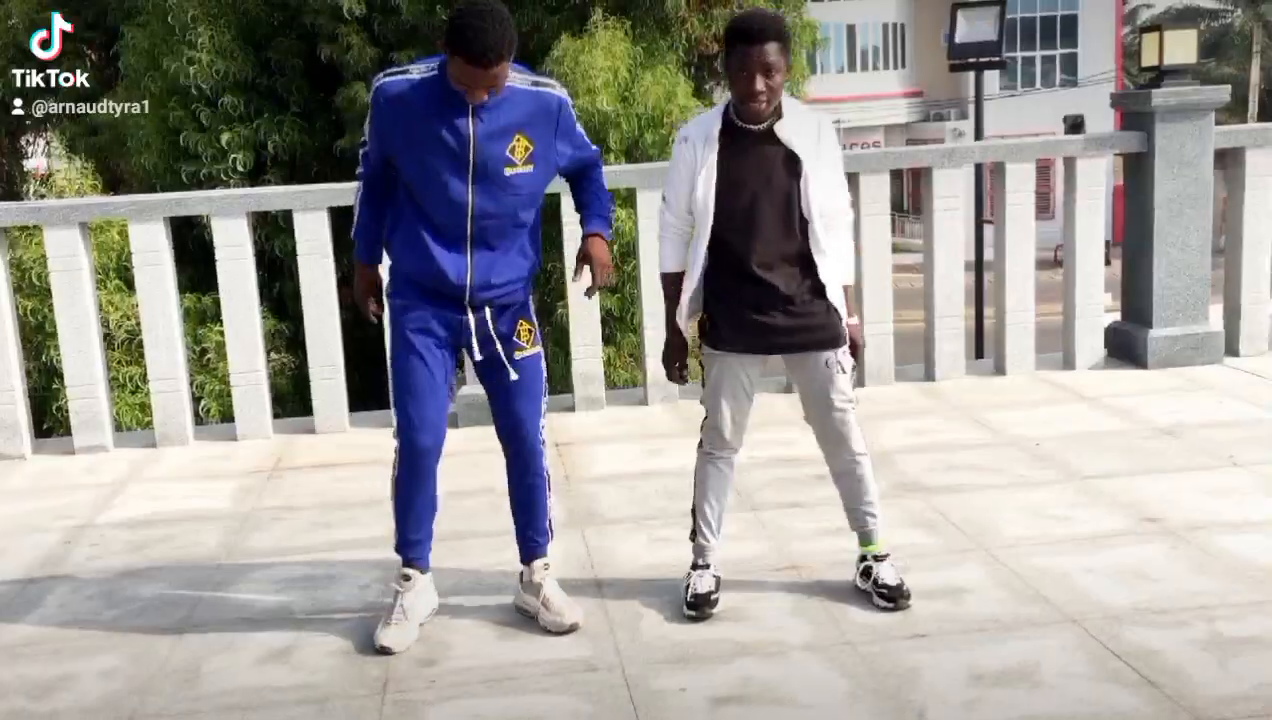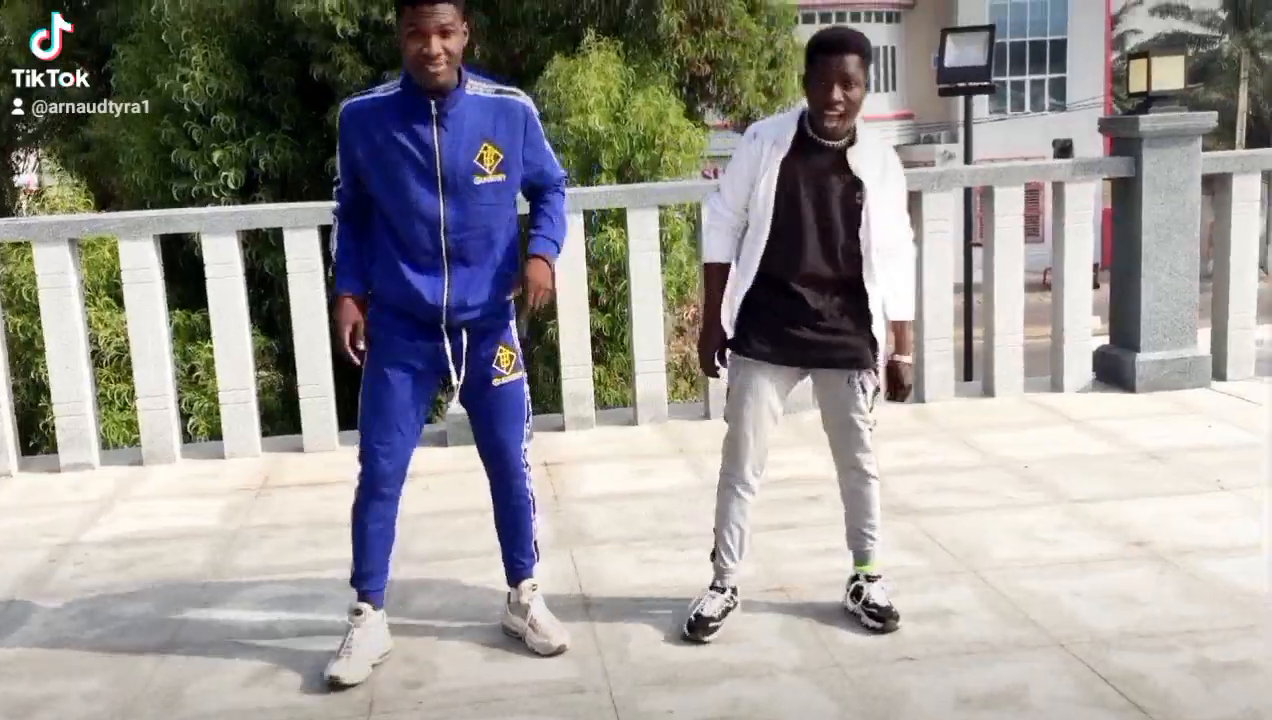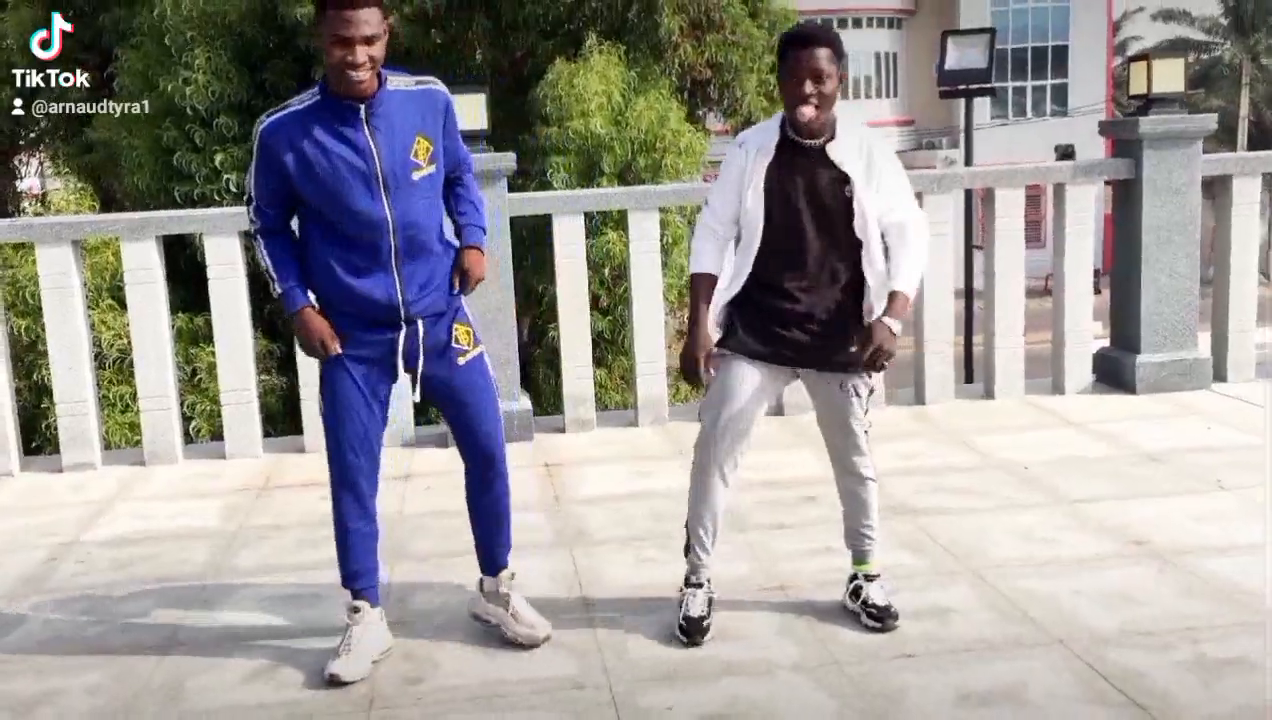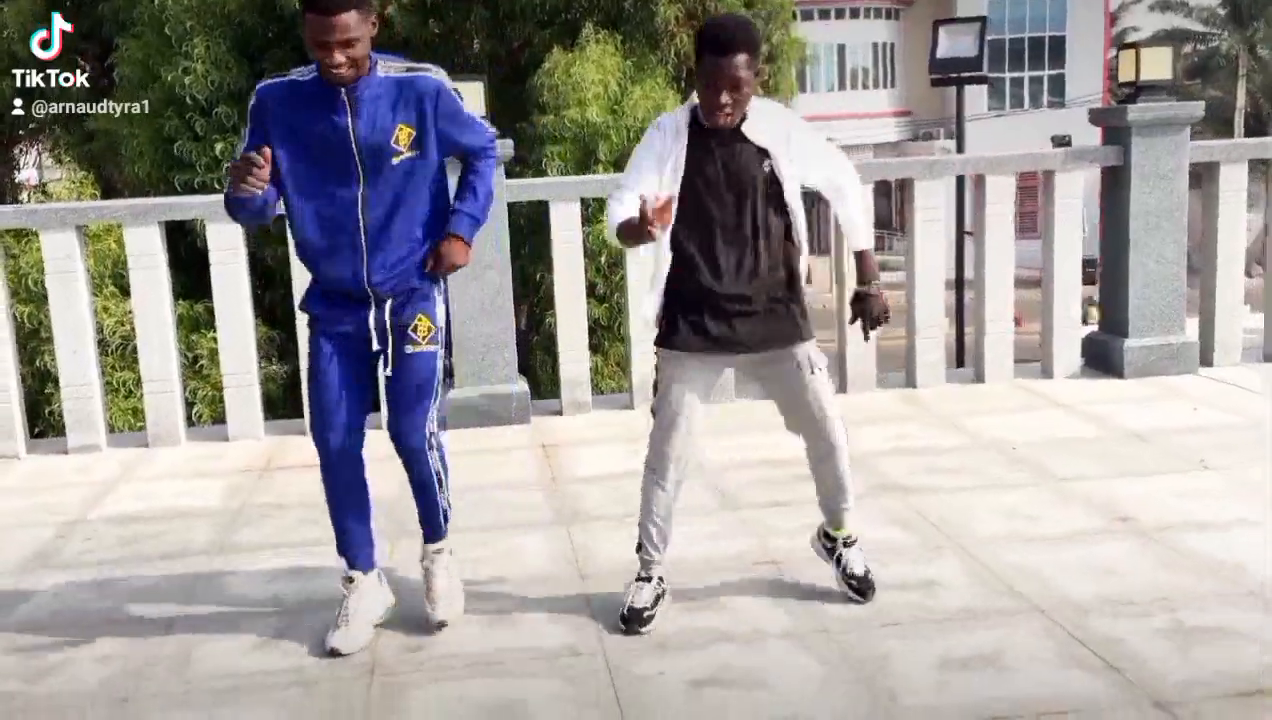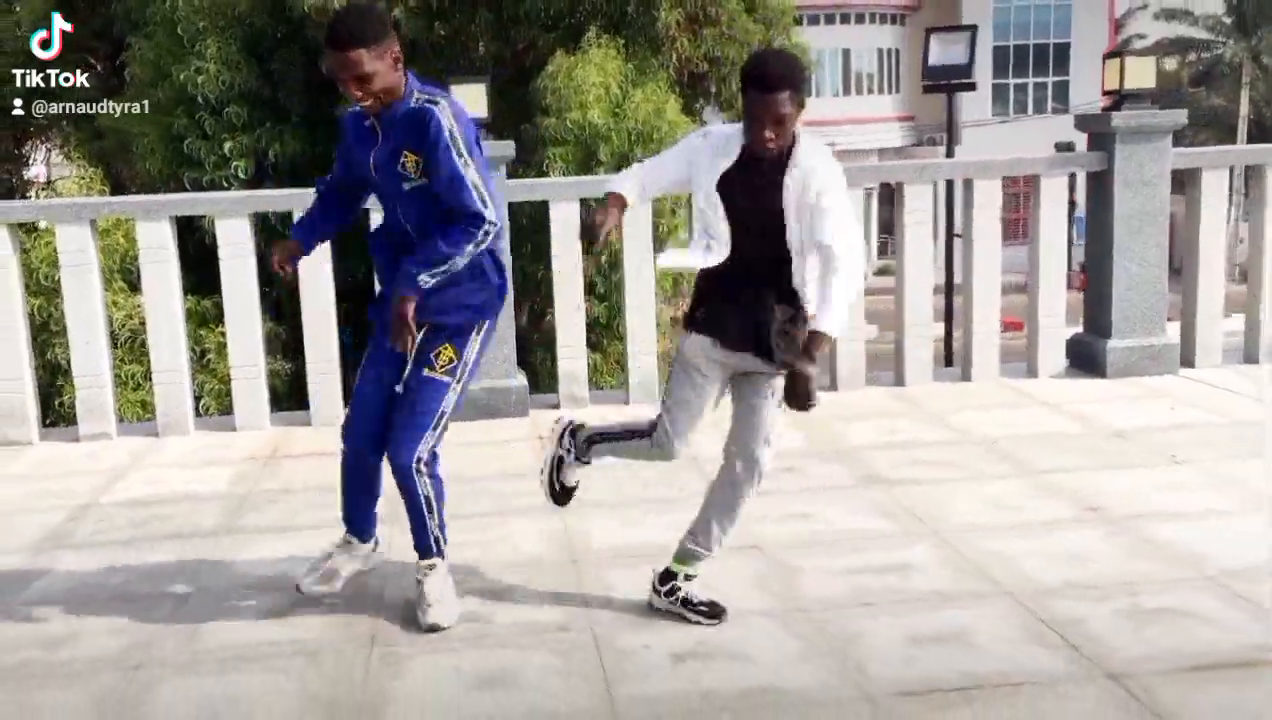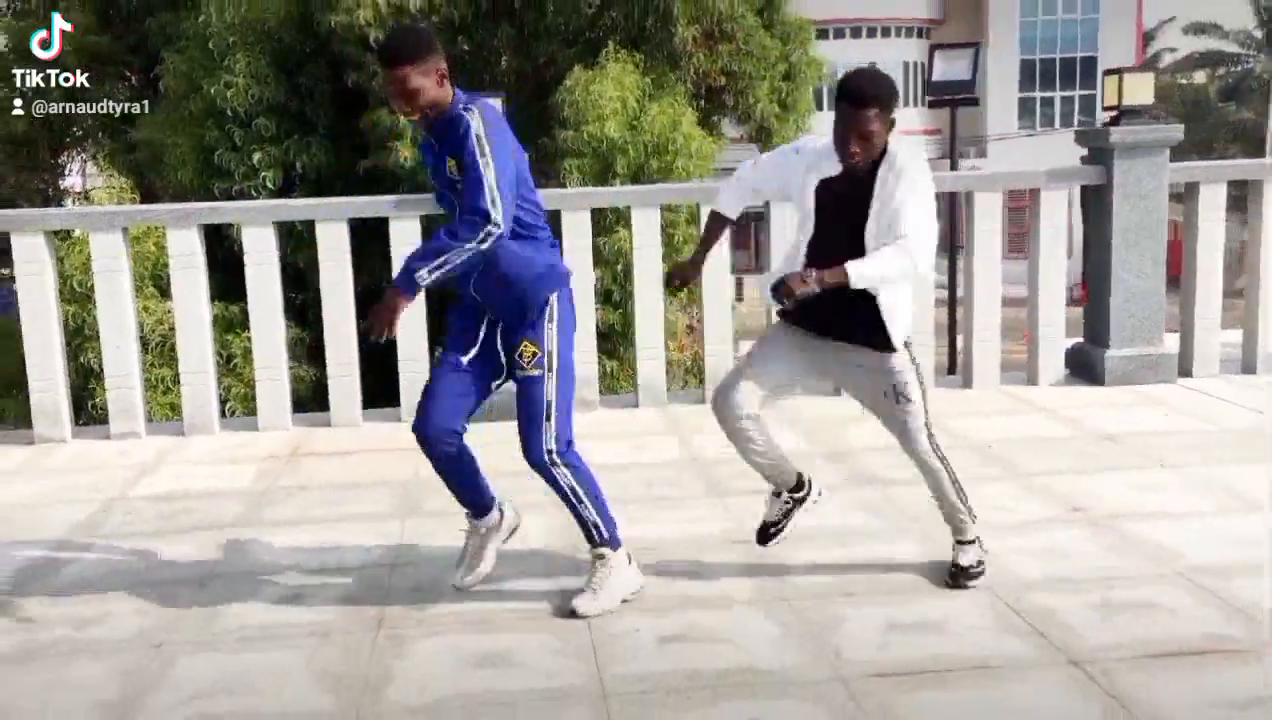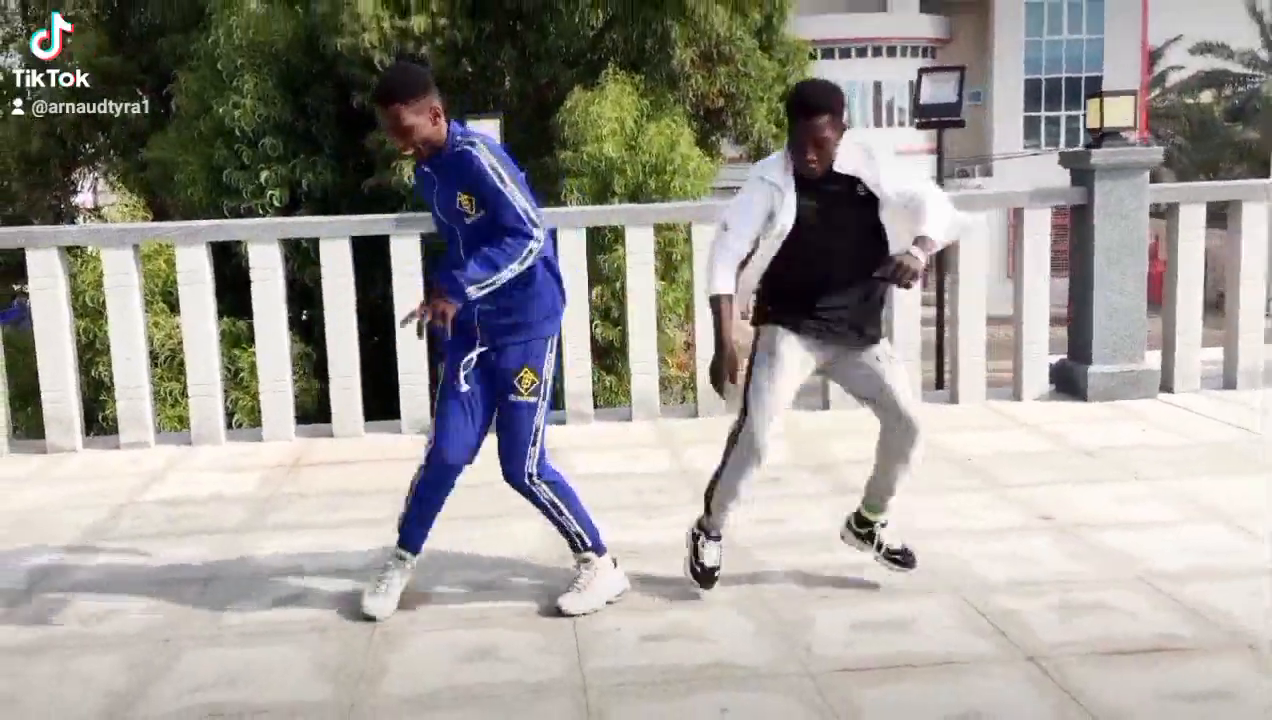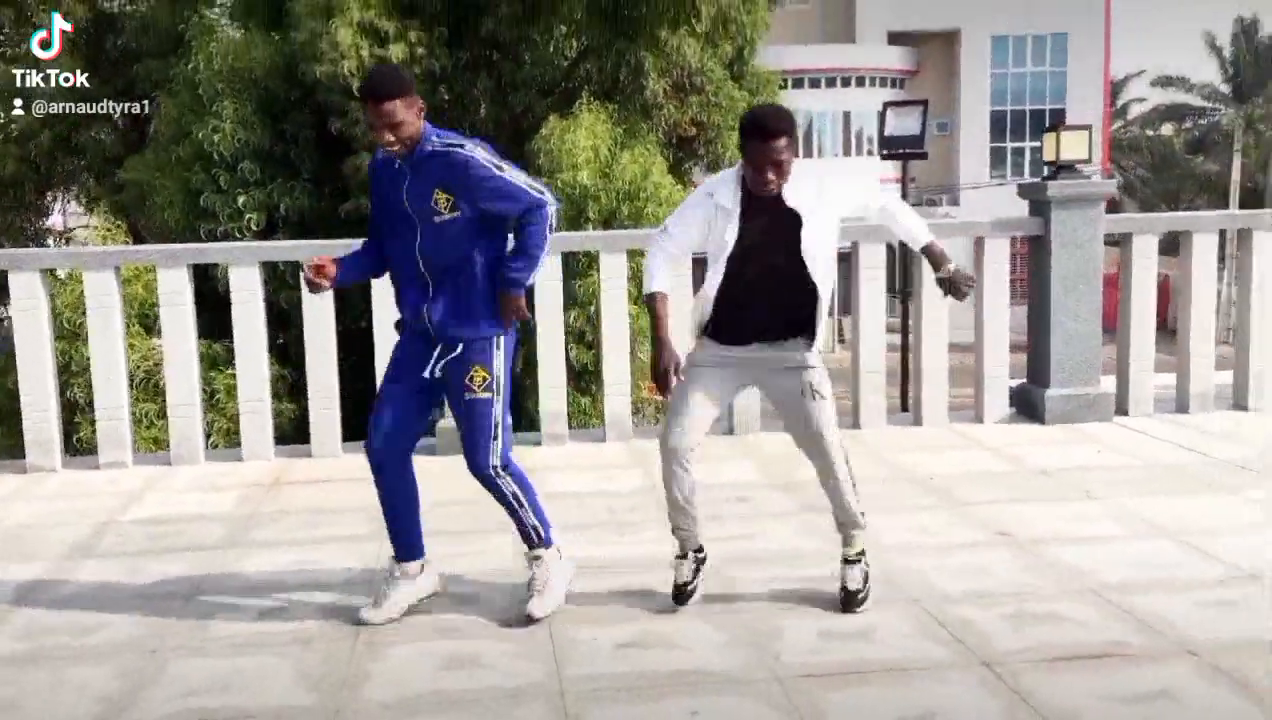
dt=0.4s
person 1, frame 1
left shoulder: (545, 103)
right shoulder: (395, 95)
left elbow: (586, 167)
right elbow: (376, 177)
left wrist: (597, 230)
right wrist: (365, 259)
left hip: (508, 301)
right hip: (423, 303)
left knee: (525, 440)
right knee: (419, 442)
left ankle: (536, 576)
right ankle: (414, 581)
person 1, frame 2
left shoulder: (510, 111)
right shoulder: (363, 116)
left elbow: (551, 188)
right elbow: (352, 211)
left wrist: (540, 252)
right wrist: (346, 292)
left hip: (485, 324)
right hip: (398, 328)
left knee: (509, 463)
right knee: (381, 471)
left ankle: (522, 598)
right ankle: (368, 618)
person 1, frame 3
left shoulder: (429, 101)
right shoulder: (283, 133)
left elbow: (460, 175)
right elbow: (268, 224)
left wrist: (473, 240)
right wrist: (298, 304)
left hip: (439, 313)
right hip: (352, 331)
left knee: (486, 447)
right knee: (353, 473)
left ankle: (497, 588)
right ankle: (366, 617)
person 1, frame 4
left shoulder: (422, 88)
right shoulder: (276, 102)
left elbow: (483, 153)
right elbow: (251, 208)
left wrist: (462, 228)
right wrist: (247, 188)
left hip: (411, 292)
right hip: (335, 303)
left knee: (414, 433)
right knee: (335, 443)
left ankle: (437, 550)
right ankle: (364, 583)
person 1, frame 5
left shoulder: (436, 117)
right shoulder: (356, 127)
left elbow: (483, 220)
right elbow: (342, 197)
left wrist: (418, 288)
right wrist: (300, 238)
left hip: (462, 308)
right hip: (397, 304)
left knee: (410, 450)
right knee: (361, 434)
left ankle: (433, 568)
right ankle: (359, 540)
person 1, frame 6
left shoulder: (475, 121)
right shoulder: (441, 136)
left elbow: (488, 221)
left wrist: (407, 283)
right wrist: (432, 278)
left hip: (536, 301)
right hip: (480, 304)
left knee: (546, 448)
right knee: (434, 426)
left ankle: (615, 562)
right ankle: (487, 518)
person 1, frame 7
left shoulder: (477, 156)
right shoulder: (427, 172)
left elbow: (526, 236)
left wrist: (459, 290)
right wrist: (448, 292)
left hip: (525, 329)
right hip: (471, 331)
left knee: (524, 468)
right knee: (448, 453)
left ankle: (600, 565)
right ankle: (403, 560)
person 1, frame 8
left shoulder: (464, 160)
right shoulder: (381, 171)
left elbow: (539, 207)
left wrist: (517, 282)
right wrist: (338, 271)
left hip: (479, 332)
right hip: (420, 335)
left knee: (488, 461)
right knee: (385, 445)
left ankle: (548, 560)
right ankle: (411, 571)
person 2, frame 1
left shoulder: (816, 132)
right shoulder: (697, 140)
left elbow: (836, 226)
right elbow: (674, 234)
left wrist: (849, 314)
right wrist: (674, 329)
left hip: (812, 312)
right hip: (732, 320)
left knee: (843, 437)
right knee: (719, 441)
left ankle: (873, 554)
right ankle: (704, 563)
person 2, frame 2
left shoulder: (882, 161)
right shoulder: (765, 141)
left elbow: (895, 258)
right elbow: (723, 226)
left wrist: (901, 349)
right wrist: (711, 320)
left hip: (847, 335)
right hip: (764, 331)
left knee: (858, 460)
right knee: (743, 459)
left ankle: (865, 577)
right ankle: (723, 583)
person 2, frame 3
left shoulder: (869, 154)
right shoulder: (751, 150)
left elbow: (909, 236)
right elbow: (713, 237)
left wrist: (890, 317)
right wrist: (699, 326)
left hip: (838, 334)
right hip: (756, 330)
left knee: (853, 459)
right knee: (715, 447)
left ankle: (864, 576)
right ankle: (699, 581)
person 2, frame 4
left shoulder: (783, 130)
right shoulder: (668, 135)
left elbow: (846, 189)
right elbow: (621, 215)
left wrist: (868, 281)
right wrist: (643, 228)
left hip: (774, 312)
right hip: (691, 321)
left knee: (823, 427)
right knee: (671, 448)
left ankle: (838, 536)
right ankle: (649, 575)
person 2, frame 5
left shoulder: (818, 171)
right shoulder: (712, 146)
left elbow: (842, 269)
right elbow: (641, 178)
left wrist: (808, 361)
right wrist: (609, 211)
left hip: (780, 339)
right hip: (715, 322)
left knee: (748, 461)
right knee: (666, 440)
left ankle: (677, 578)
right ankle: (576, 441)
person 2, frame 6
left shoulder: (906, 171)
right shoulder: (806, 157)
left elbow: (908, 257)
right elbow: (744, 184)
left wrist: (822, 278)
right wrist: (697, 258)
left hip: (876, 334)
right hip: (805, 324)
left knee: (918, 444)
right knee: (731, 403)
left ankle: (966, 538)
right ankle: (791, 486)
person 2, frame 7
left shoulder: (873, 163)
right shoulder: (770, 179)
left elbow: (939, 208)
right elbow: (723, 257)
left wrist: (917, 252)
right wrist: (724, 344)
left hip: (857, 331)
right hip: (787, 328)
left knee: (905, 423)
right knee: (754, 435)
left ankle: (868, 521)
right ankle: (710, 531)
person 2, frame 8
left shoulder: (819, 193)
right shoulder: (713, 197)
left elbow: (884, 205)
right elbow: (660, 259)
left wrist: (941, 262)
right wrist: (662, 342)
left hip: (790, 347)
right hip: (721, 346)
left knee: (827, 452)
right knee: (677, 445)
left ankle: (854, 555)
right ankle: (690, 551)
